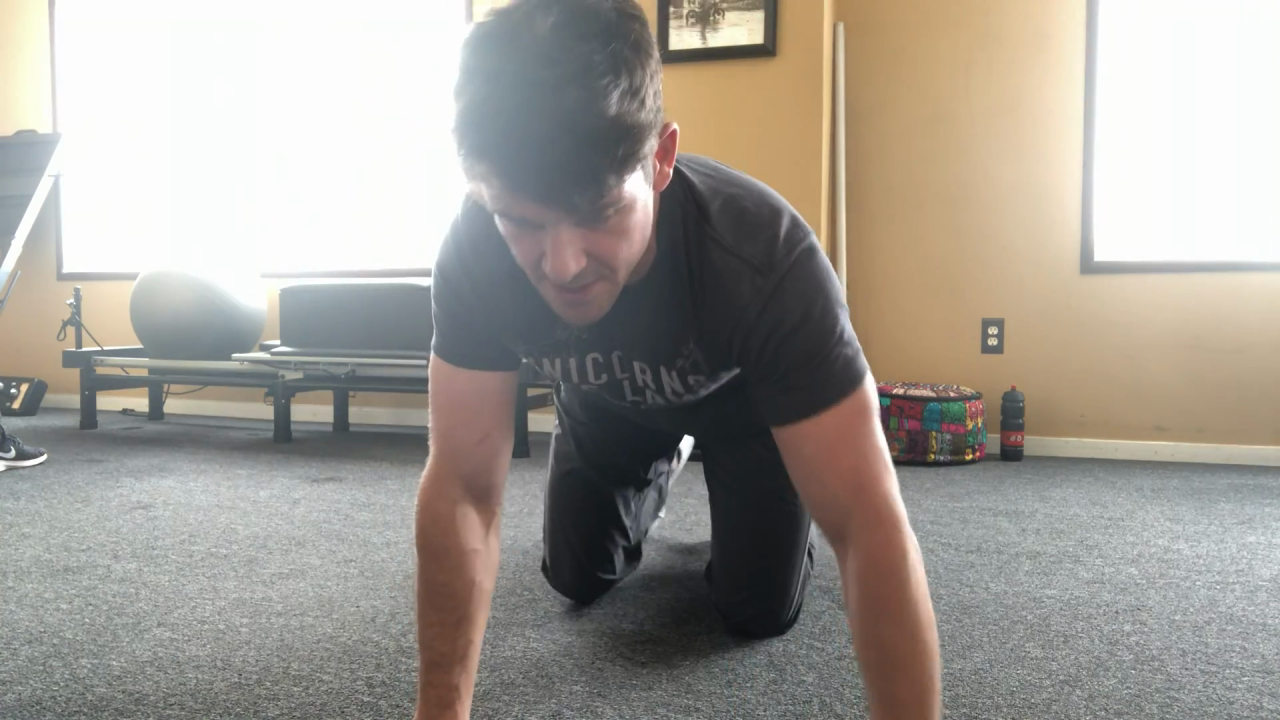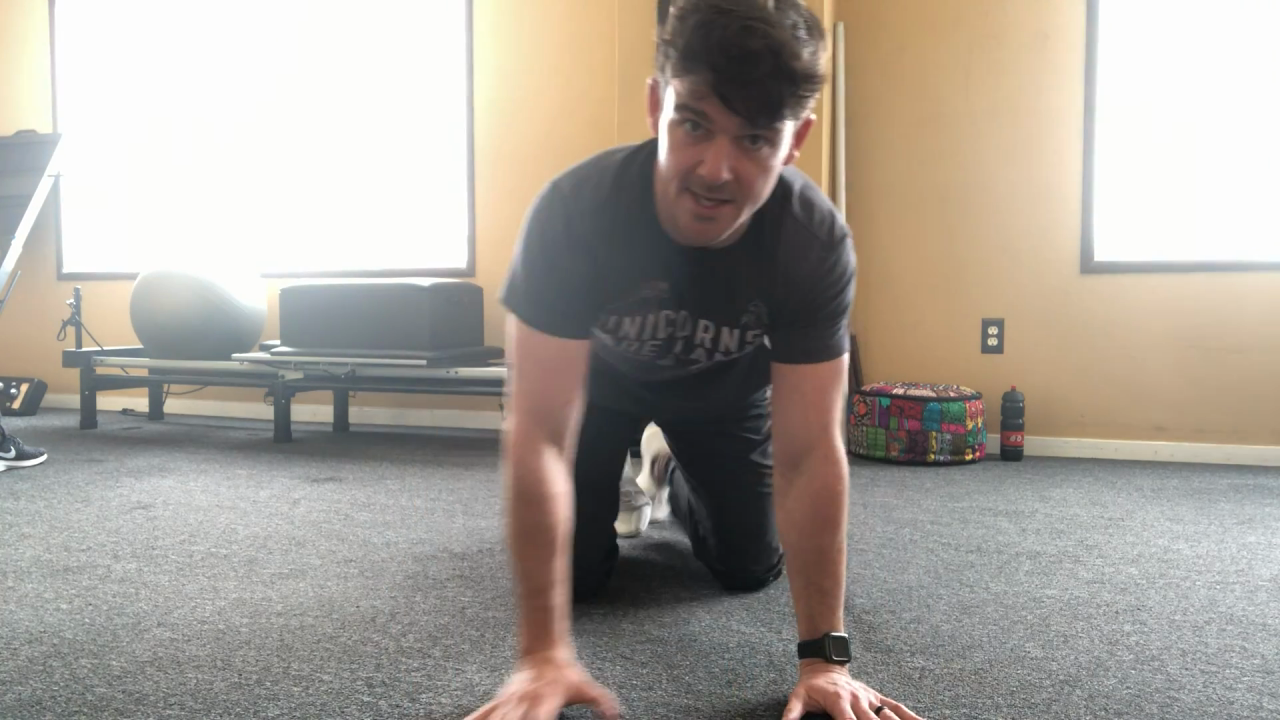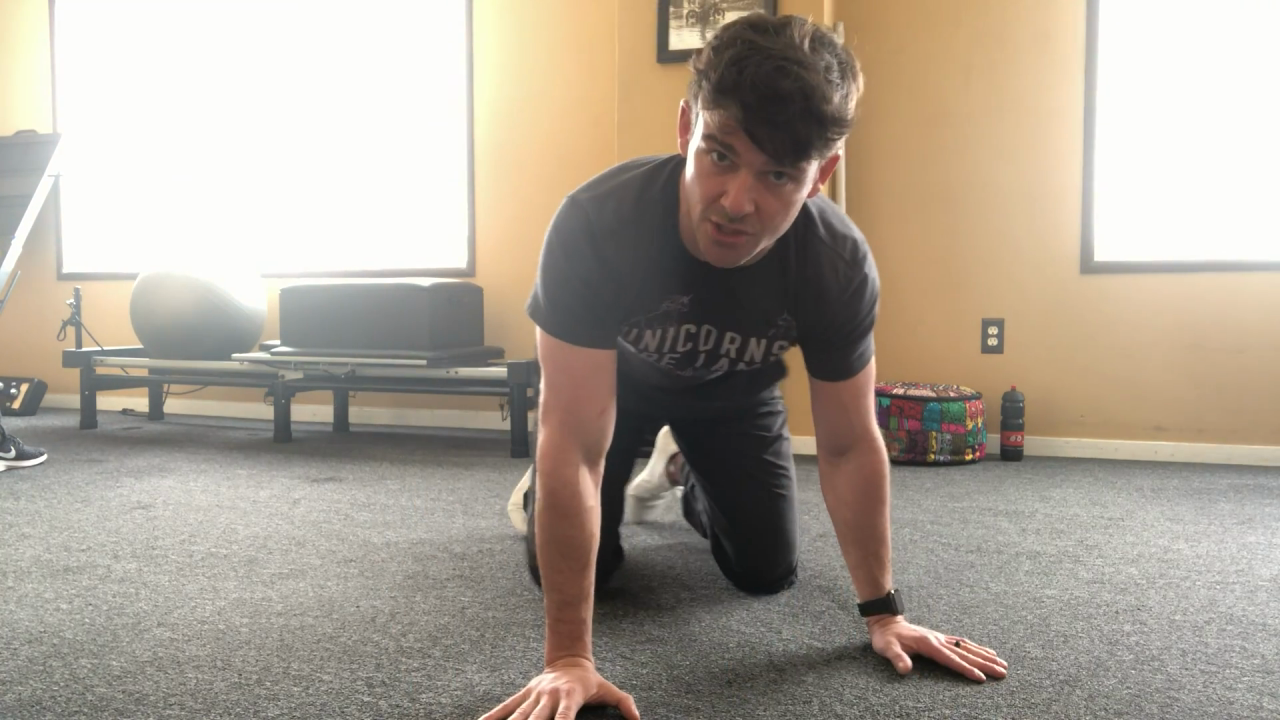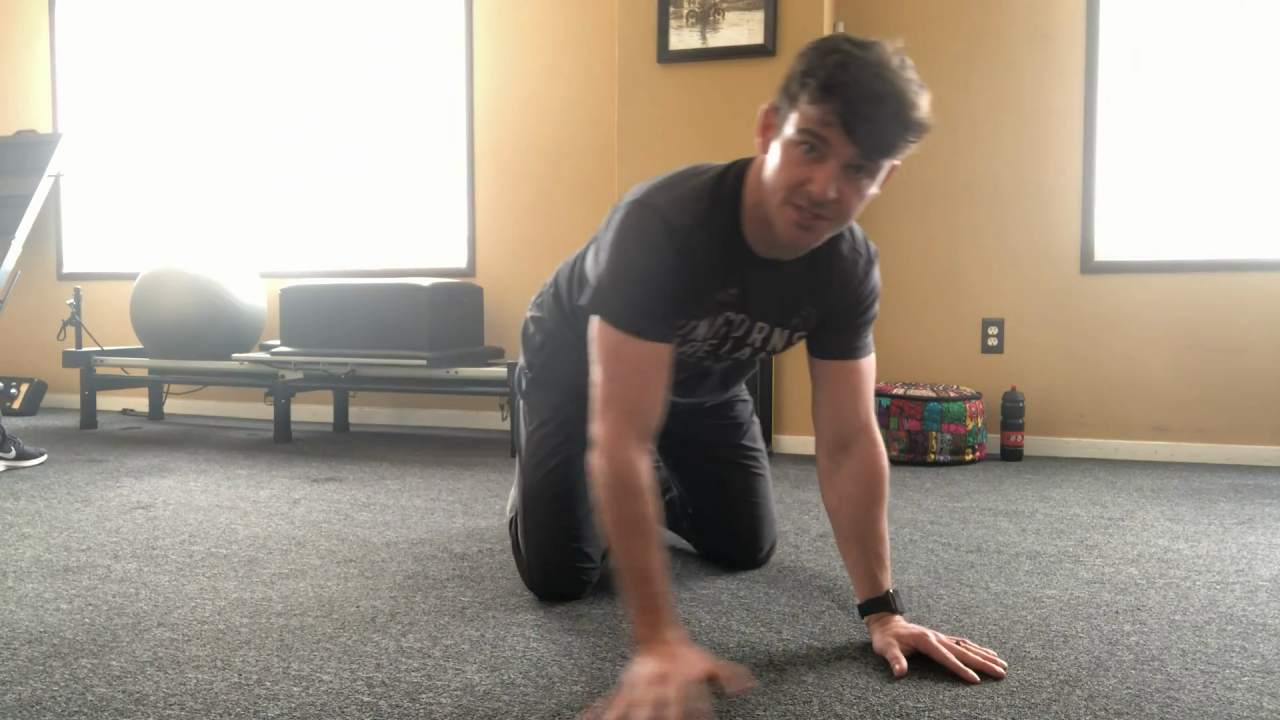
dt=0.7s
person 1, frame 1
left shoulder: (766, 256)
right shoulder: (475, 253)
left elbow: (867, 525)
right elbow: (463, 490)
left hip: (745, 396)
right hip: (607, 401)
left knee: (759, 613)
right knee: (579, 578)
left ankle: (739, 502)
right ankle: (653, 476)
person 1, frame 2
left shoulder: (816, 242)
right shoulder: (573, 212)
left elbow: (808, 454)
right elbow: (537, 437)
left wrist: (823, 655)
right wrist: (543, 654)
left hip: (723, 383)
right hip: (599, 375)
left knee: (752, 568)
right knee: (565, 570)
left ankle: (671, 472)
right ankle: (618, 485)
person 1, frame 3
left shoulder: (838, 262)
right shoulder: (596, 224)
left elbow: (849, 447)
right elbow: (575, 447)
left wrist: (882, 611)
right wrist: (569, 658)
left hip: (734, 387)
right hip: (611, 372)
left knee: (767, 572)
right knee: (568, 570)
left ankle: (686, 472)
right ankle: (544, 484)
person 1, frame 4
left shoulder: (848, 266)
right shoulder: (660, 224)
left elbow: (847, 444)
right elbow: (617, 436)
left wrist: (881, 610)
right wrist: (658, 639)
left hip: (702, 374)
right hip: (575, 360)
left knee: (747, 548)
right knee: (559, 573)
left ankle: (630, 486)
right ankle: (538, 471)
